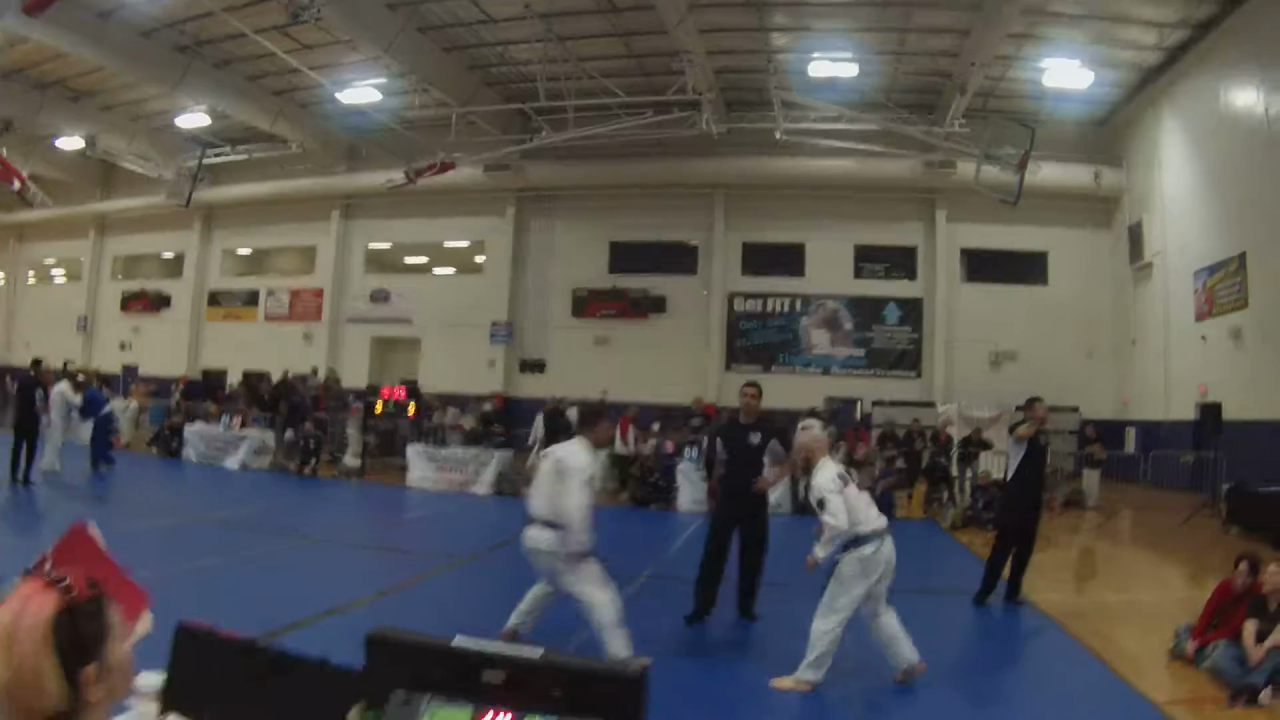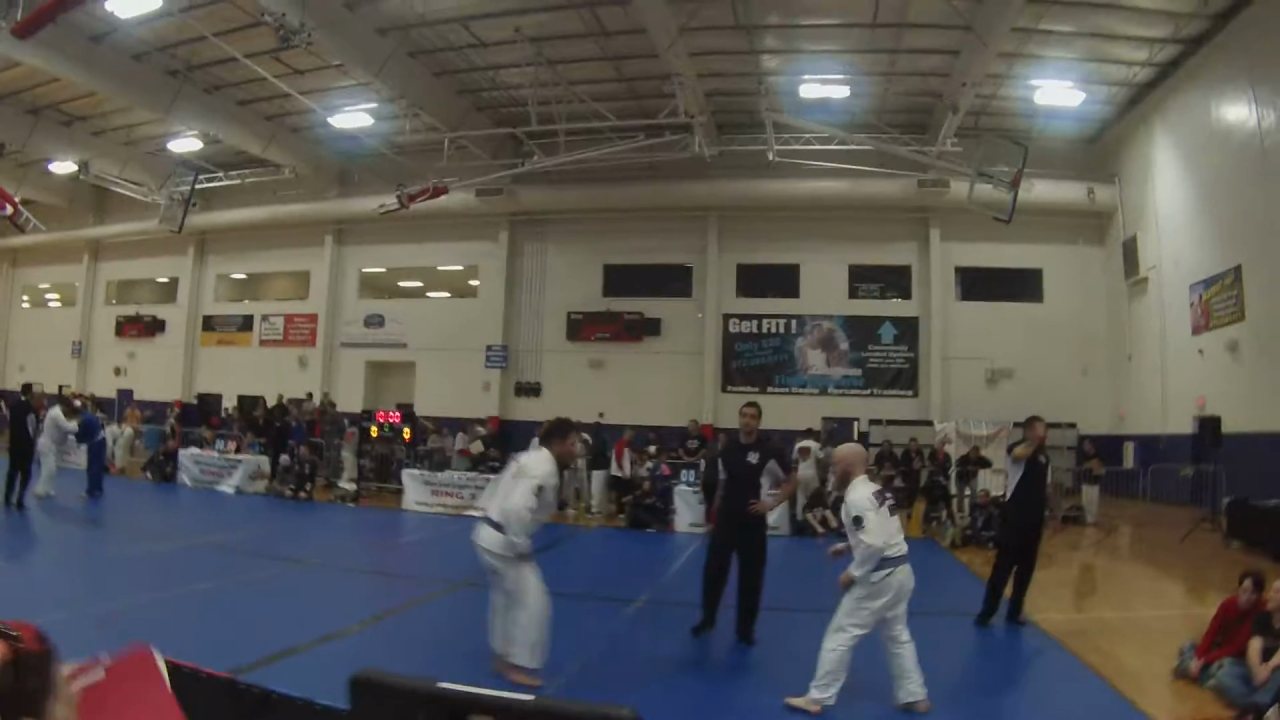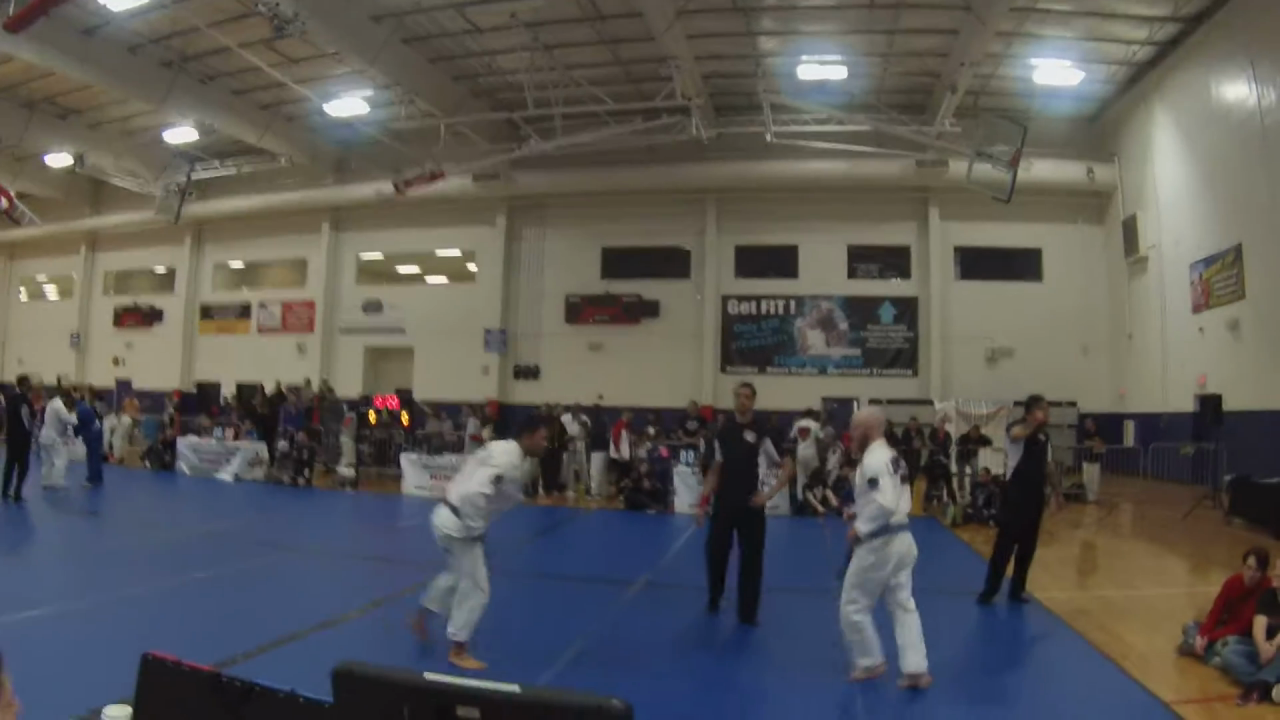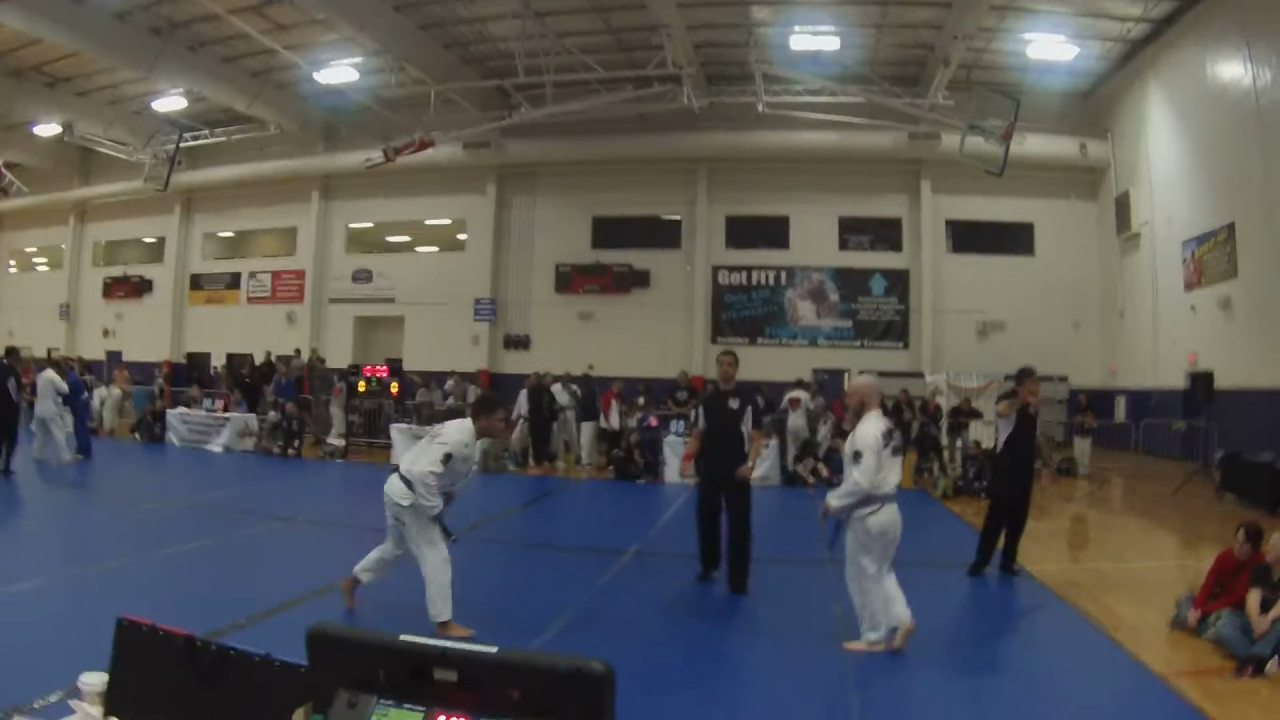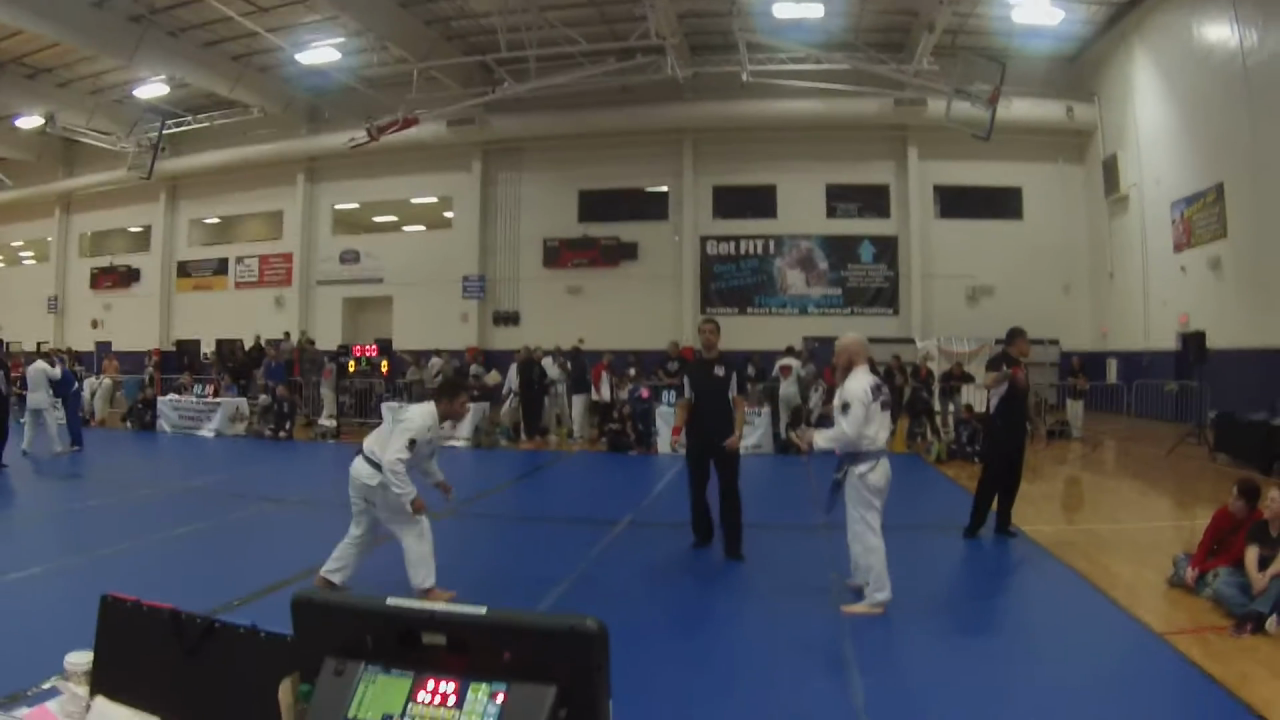
dt=0.2s
person 1, frame 1
left shoulder: (821, 481)
right shoulder: (835, 471)
left elbow: (839, 526)
left wrist: (818, 554)
right wrist: (825, 530)
left hip: (864, 552)
right hip: (881, 546)
left knee: (830, 613)
right knee: (877, 609)
left ankle: (807, 676)
right ankle: (909, 663)
person 1, frame 2
left shoulder: (856, 498)
right shoulder: (877, 491)
left elbow: (872, 544)
left wrist: (853, 573)
right wrist: (848, 547)
left hip: (879, 576)
right hip: (901, 571)
left knee: (840, 634)
right knee: (898, 635)
left ankle: (817, 697)
right ankle: (914, 696)
person 1, frame 3
left shoulder: (873, 460)
right shoulder: (891, 457)
left elbow: (884, 504)
left wrist: (860, 527)
right wrist: (861, 511)
left hip: (879, 543)
right hip: (903, 540)
left knee: (853, 605)
right knee: (903, 605)
left ankle: (871, 662)
right ankle: (916, 669)
person 1, frame 4
left shoulder: (865, 432)
right shoulder: (889, 428)
left elbow: (860, 482)
left wrist: (833, 501)
right wrist: (845, 490)
left hip: (867, 513)
right hip: (889, 510)
left knee: (862, 577)
right knee: (882, 572)
left ankle: (873, 637)
right ankle: (900, 620)
person 1, frame 5
left shoulder: (853, 386)
right shoulder: (877, 384)
left elbow: (847, 431)
left wrist: (816, 438)
left hip: (863, 468)
right hip: (877, 463)
left knee: (864, 533)
right knee: (864, 529)
left ankle: (875, 599)
right ankle: (868, 577)
person 2, frame 1
left shoulder: (557, 451)
right shoulder: (583, 460)
left elbow: (536, 493)
right elbow: (574, 509)
right wrist: (580, 548)
left hip: (534, 534)
right hip: (556, 539)
left knee: (548, 586)
right knee: (601, 596)
left ankle: (512, 630)
right ankle: (620, 658)
person 2, frame 2
left shoulder: (530, 460)
right shoulder: (542, 470)
right elbow: (517, 510)
right wrist: (521, 547)
left hip: (490, 535)
right hip: (502, 542)
left knee: (506, 599)
right knee: (532, 603)
left ankle: (504, 655)
right ankle: (518, 666)
person 2, frame 3
left shoulder: (506, 453)
right shoulder: (506, 462)
right elbow: (472, 495)
right wrist: (476, 530)
left hip: (449, 519)
right hip: (457, 525)
left knee: (459, 574)
right knee: (475, 588)
left ankle: (424, 615)
right ankle: (457, 649)
person 2, frame 4
left shoulder: (464, 432)
right shoulder: (457, 438)
right elbow: (424, 473)
left wrist: (447, 491)
right wrist: (435, 509)
left hip: (400, 489)
right hip: (408, 495)
left knee: (395, 545)
right knee: (435, 557)
left ankle: (353, 581)
right ankle: (444, 622)
person 2, frame 5
left shoulder: (428, 416)
right shoulder: (419, 423)
left elbow: (424, 455)
right elbow: (393, 462)
left wrist: (438, 479)
right wrist: (411, 497)
left hip: (363, 470)
right hip: (376, 477)
left knee: (361, 531)
right knee: (415, 528)
left ankle: (328, 577)
right ankle: (426, 589)
person 3, frame 1
left shoulder: (769, 431)
right shoulder: (725, 430)
left wrist: (772, 480)
right wrist: (715, 496)
left hip: (755, 501)
right hip: (727, 498)
left knee: (752, 556)
right knee: (713, 551)
left ankle: (747, 606)
right ankle: (702, 606)
person 3, frame 2
left shoulder: (769, 451)
right shoulder: (727, 450)
left elbow: (792, 481)
left wrist: (771, 504)
right wrist: (714, 516)
left hip: (753, 522)
right hip: (726, 519)
left knee: (751, 577)
right knee: (713, 570)
left ankle: (745, 630)
right ankle: (707, 618)
person 3, frame 3
left shoulder: (762, 432)
right shoulder: (723, 432)
left elbow: (787, 466)
right elbow: (715, 470)
left wrist: (770, 494)
right wrist: (704, 501)
left hip: (750, 504)
right hip: (723, 502)
left knee: (751, 558)
right knee: (715, 552)
left ankle: (747, 611)
right ankle: (715, 596)
person 3, frame 4
left shoulder: (746, 401)
right shoulder: (708, 401)
left elbow: (754, 439)
right elbow: (698, 435)
left wrist: (750, 465)
right wrist: (688, 458)
left hip: (735, 472)
right hip: (709, 470)
left knee: (739, 525)
right knee: (706, 521)
left ankle: (738, 580)
right ankle: (709, 565)
person 3, frame 5
left shoulder: (729, 367)
right shoulder: (691, 369)
left elbow: (739, 404)
right elbow: (684, 405)
left wrist: (737, 434)
right wrist: (677, 431)
left hip: (724, 438)
right hip: (697, 438)
left knee: (729, 490)
right knee: (697, 489)
left ankle: (733, 545)
right ankle: (702, 534)
person 4, frame 1
left shoulder: (1043, 437)
right shoulder: (1017, 428)
right elbow: (1022, 433)
right wrist: (1037, 420)
left hip: (1033, 499)
right hip: (1015, 497)
left knee: (1025, 547)
right knee: (1004, 544)
left ankle: (1013, 591)
right ankle: (985, 590)
person 4, frame 2
left shoulder: (1044, 456)
right shoulder: (1016, 447)
left elbow: (1045, 489)
right elbow: (1018, 454)
right wrist: (1036, 439)
left hip: (1034, 518)
right hip: (1015, 516)
left knee: (1026, 567)
right knee: (1004, 564)
left ankle: (1015, 611)
right ankle: (987, 611)
person 4, frame 3
left shoulder: (1043, 435)
right shoulder: (1017, 426)
right elbow: (1014, 434)
left wrist: (1055, 490)
right wrist: (1035, 421)
left hip: (1036, 496)
right hip: (1016, 495)
left knee: (1028, 545)
right knee: (1006, 543)
left ankle: (1017, 589)
right ankle: (990, 590)
person 4, frame 4
left shoulder: (1032, 407)
right shoulder: (1008, 400)
right elbow: (1001, 411)
left wrist: (1046, 461)
right wrist: (1024, 400)
left hip: (1025, 468)
right hip: (1006, 467)
left knee: (1018, 517)
right knee: (997, 515)
left ankle: (1008, 561)
right ankle: (981, 561)
person 4, frame 5
left shoulder: (1021, 366)
right shoulder: (998, 361)
right elbow: (988, 382)
left wrist: (1032, 421)
right wrist: (1012, 373)
left hip: (1017, 429)
right hip: (999, 429)
left knee: (1012, 478)
right knee: (991, 477)
left ankle: (1003, 523)
right ankle: (975, 524)
